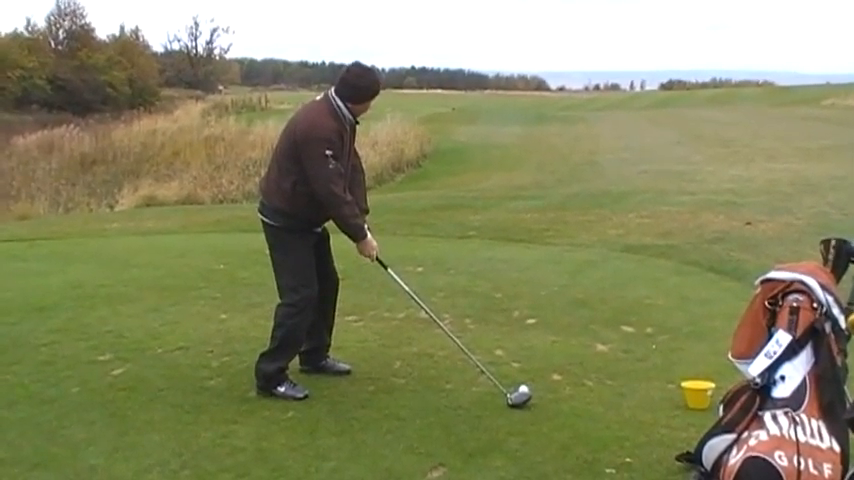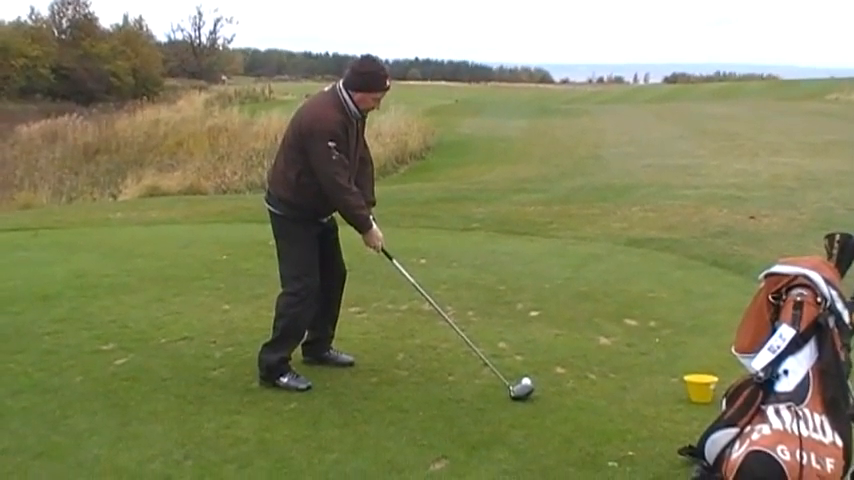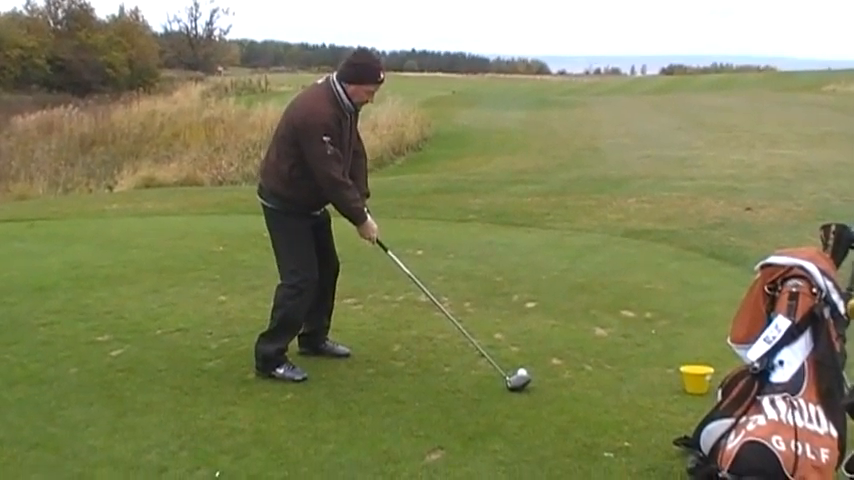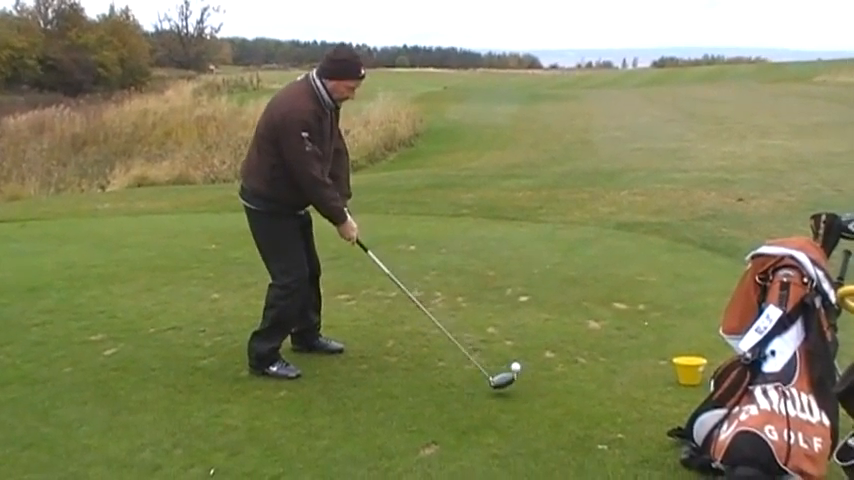
dt=0.4s
person 1, frame 1
left shoulder: (339, 117)
right shoulder: (318, 127)
left elbow: (353, 170)
right elbow: (331, 190)
left wrist: (362, 219)
right wrist: (359, 235)
left hip: (308, 217)
right hip: (285, 219)
left knee: (326, 285)
right knee: (300, 295)
left ankle: (315, 355)
right ankle: (270, 375)
person 1, frame 2
left shoulder: (351, 110)
right shoulder: (323, 118)
left elbow: (362, 162)
right elbow: (336, 181)
left wrist: (368, 211)
right wrist: (365, 226)
left hip: (318, 208)
right hip: (292, 210)
left knee: (333, 276)
right knee: (301, 285)
left ankle: (318, 346)
right ankle: (274, 365)
person 1, frame 3
left shoulder: (345, 103)
right shoulder: (316, 112)
left elbow: (355, 154)
right elbow: (331, 175)
left wrist: (362, 203)
right wrist: (359, 219)
left hip: (311, 200)
right hip: (284, 202)
left knee: (326, 269)
right knee: (300, 277)
left ankle: (314, 337)
right ankle: (270, 356)
person 1, frame 4
left shoulder: (325, 101)
right shoulder: (296, 110)
left elbow: (337, 153)
right elbow: (310, 174)
left wrist: (343, 204)
right wrist: (339, 219)
left hip: (291, 200)
right hip: (267, 203)
left knee: (308, 270)
right knee: (290, 277)
left ankle: (307, 334)
right ankle: (263, 355)
